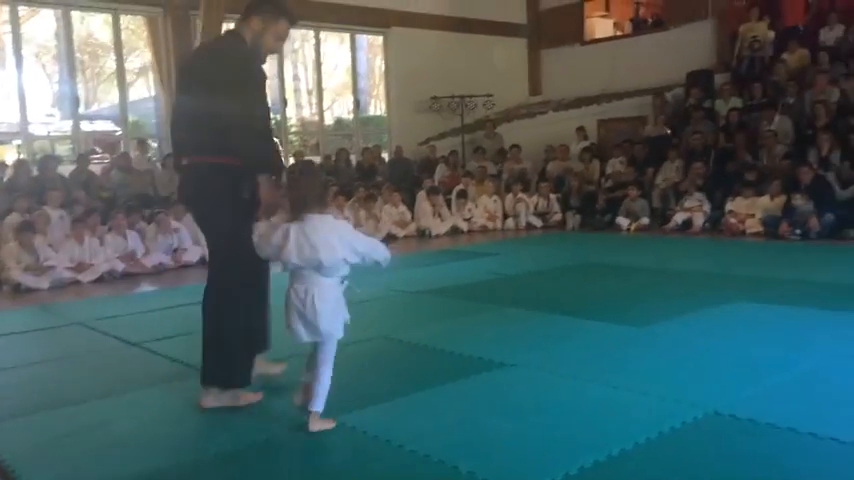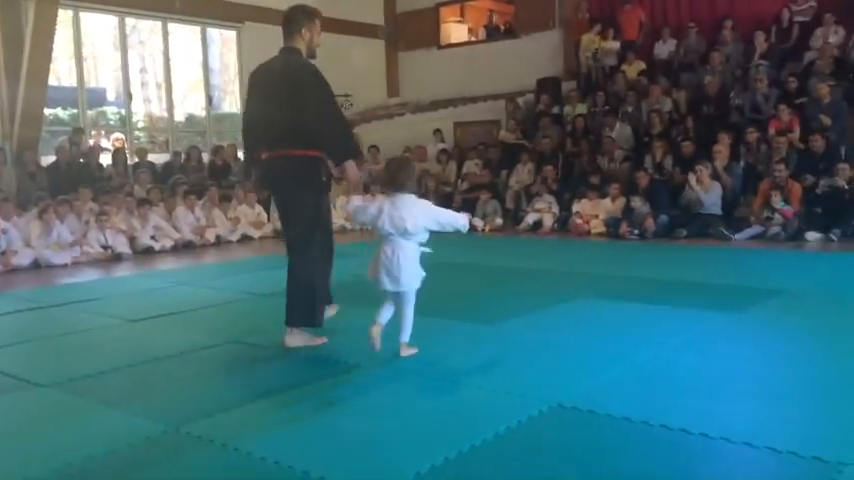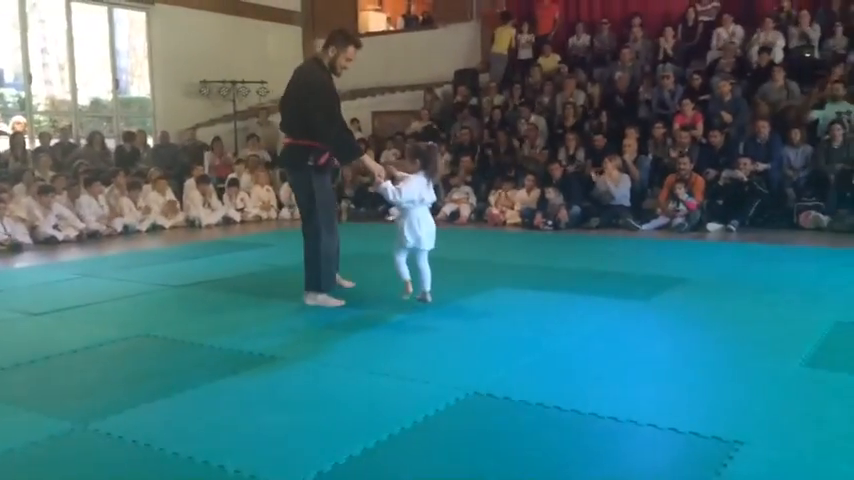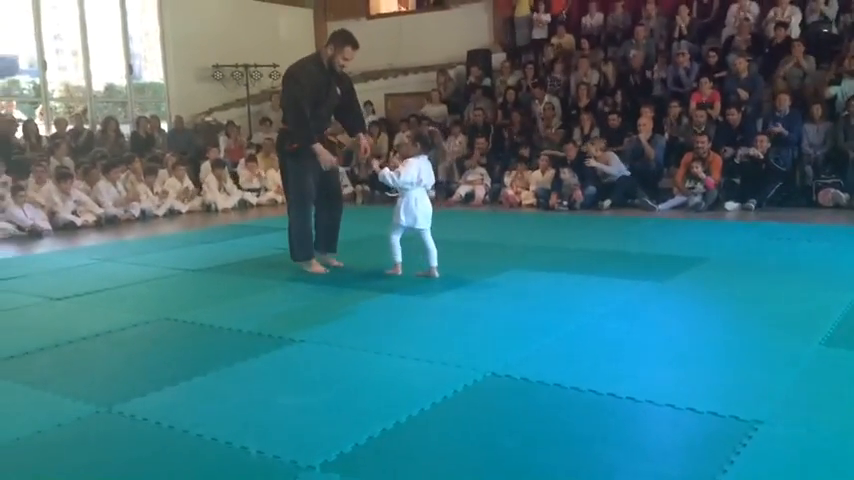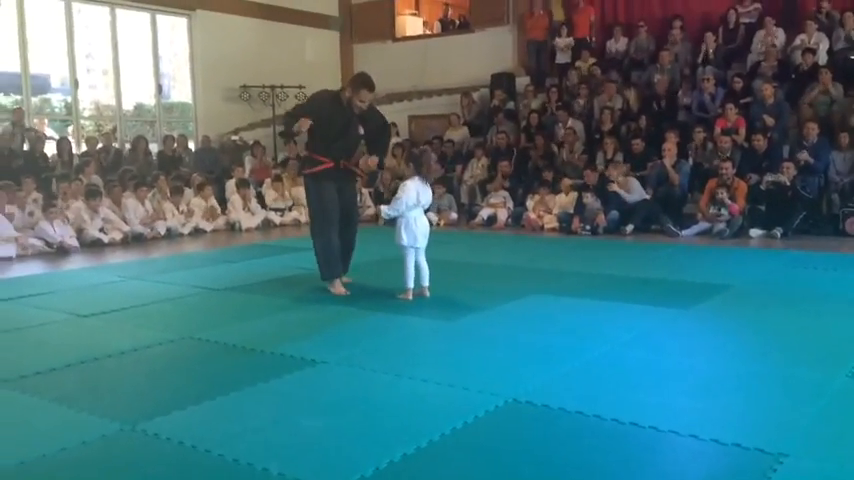
dt=1s
person 1, frame 1
left shoulder: (203, 58)
right shoulder: (239, 63)
left elbow: (184, 123)
right elbow: (250, 128)
left wrist: (190, 163)
right wrist: (269, 177)
left hip: (199, 177)
right hip: (226, 182)
left knee: (246, 268)
right knee: (235, 278)
left ankle: (249, 357)
right ankle: (219, 386)
person 1, frame 2
left shoulder: (261, 73)
right shoulder: (305, 71)
left elbow: (252, 123)
right elbow: (328, 119)
left wrist: (257, 159)
right wrist: (348, 161)
left hip: (275, 167)
right hip: (304, 168)
left knee: (303, 241)
right knee: (311, 245)
left ankle: (316, 306)
right ankle: (298, 327)
person 1, frame 3
left shoulder: (315, 74)
right shoulder: (313, 79)
right elbow: (333, 125)
left wrist: (332, 154)
right wrist: (367, 160)
left hip: (311, 156)
right hip: (306, 159)
left knee: (326, 220)
right knee: (320, 224)
left ankle: (327, 274)
right ankle: (316, 290)
person 1, frame 4
left shoulder: (339, 77)
right shoulder: (300, 73)
left elbow: (349, 108)
right elbow: (298, 116)
left wrist: (360, 135)
right wrist: (317, 148)
left hip: (319, 142)
right hip: (296, 145)
left knee: (332, 199)
right knee: (302, 202)
left ankle: (324, 251)
right ankle: (305, 258)
person 1, frame 5
left shoulder: (370, 115)
right shoulder: (321, 102)
left elbow: (382, 136)
right elbow: (290, 118)
left wrist: (375, 156)
right wrist: (297, 126)
left hip: (345, 170)
right hip: (319, 170)
left knee: (349, 223)
right knee: (326, 222)
left ankle: (339, 270)
right ankle: (333, 277)
person 2, frame 1
left shoulder: (286, 229)
right shoulder: (340, 229)
left elbow: (262, 247)
right elbow: (374, 250)
left wrist: (263, 223)
right wrist: (383, 254)
left hip: (299, 296)
right hip: (327, 298)
left knee: (319, 353)
right knee: (326, 360)
left ankle: (307, 389)
right ankle: (315, 416)
person 2, frame 2
left shoulder: (381, 203)
right shoulder: (423, 207)
left elbow: (357, 213)
right elbow: (451, 220)
left wrist: (357, 197)
right wrist: (464, 218)
left hip: (386, 256)
right hip: (407, 258)
left knee: (391, 300)
right knee: (407, 304)
left ankle: (377, 326)
right ankle: (404, 345)
person 2, frame 3
left shoulder: (413, 181)
right shoulder: (426, 179)
left elbow: (396, 195)
left wrist: (382, 184)
right wrist: (396, 174)
left hip: (412, 224)
right hip: (425, 222)
left knee: (399, 256)
right knee: (422, 260)
left ankle: (407, 284)
right ankle: (426, 293)
person 2, frame 4
left shoulder: (411, 163)
right shoulder: (426, 163)
left elbow: (395, 179)
left wrist: (380, 169)
right wrist: (398, 166)
left hip: (409, 203)
right hip: (423, 203)
left knee: (394, 236)
right knee: (427, 238)
left ankle: (397, 267)
right ankle: (433, 269)
person 2, frame 5
left shoulder: (408, 185)
right shoulder: (425, 183)
left elbow: (398, 206)
left wrist: (383, 210)
left hip: (409, 224)
right hip: (421, 222)
left knee: (409, 259)
right knee: (421, 258)
left ankle: (409, 292)
right ankle: (425, 289)
